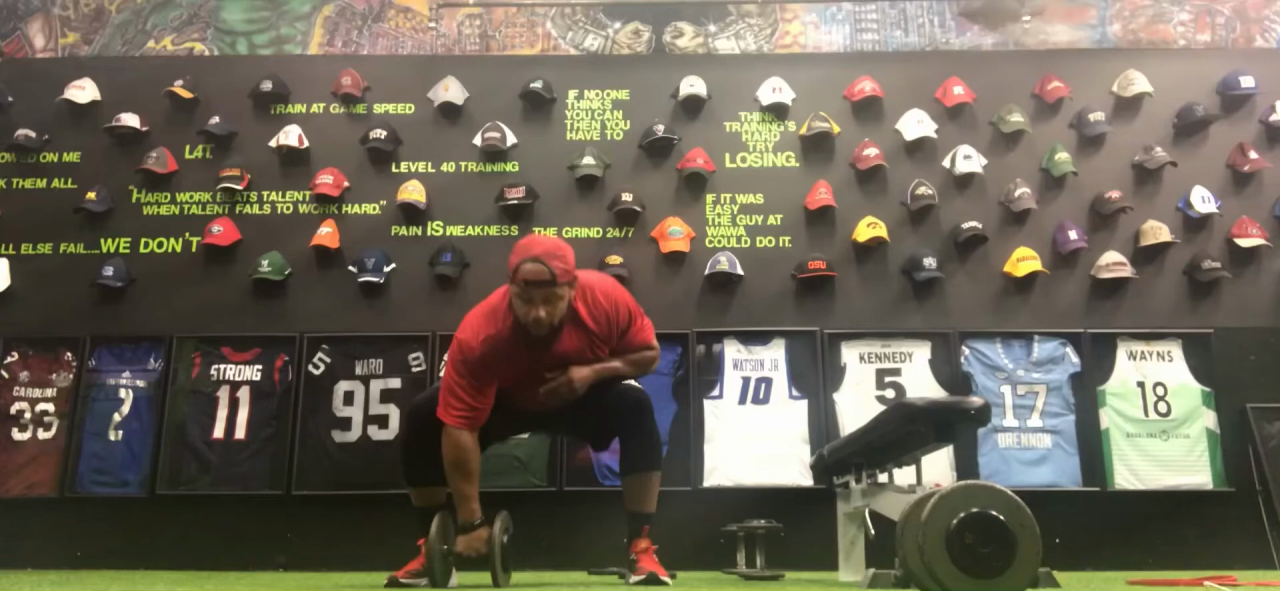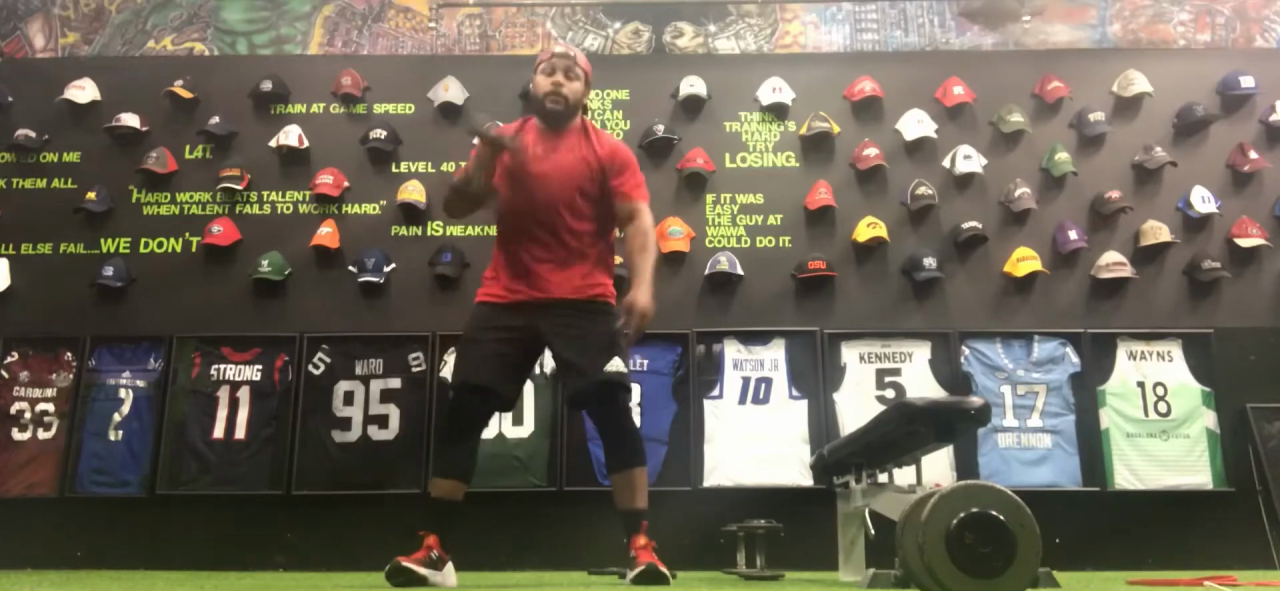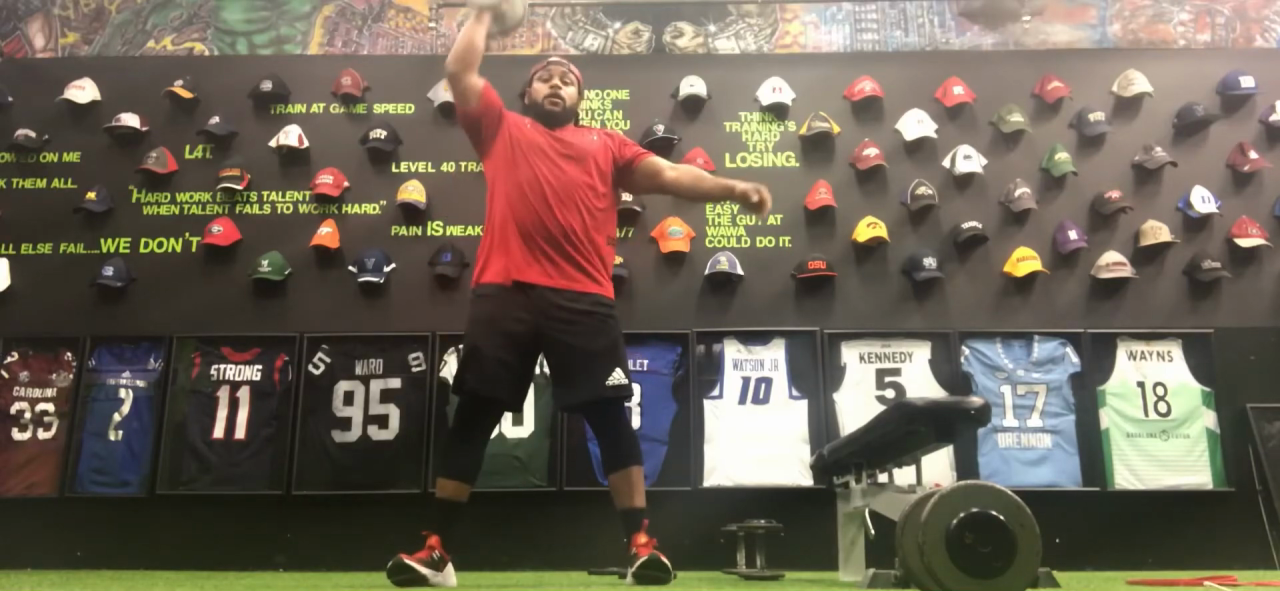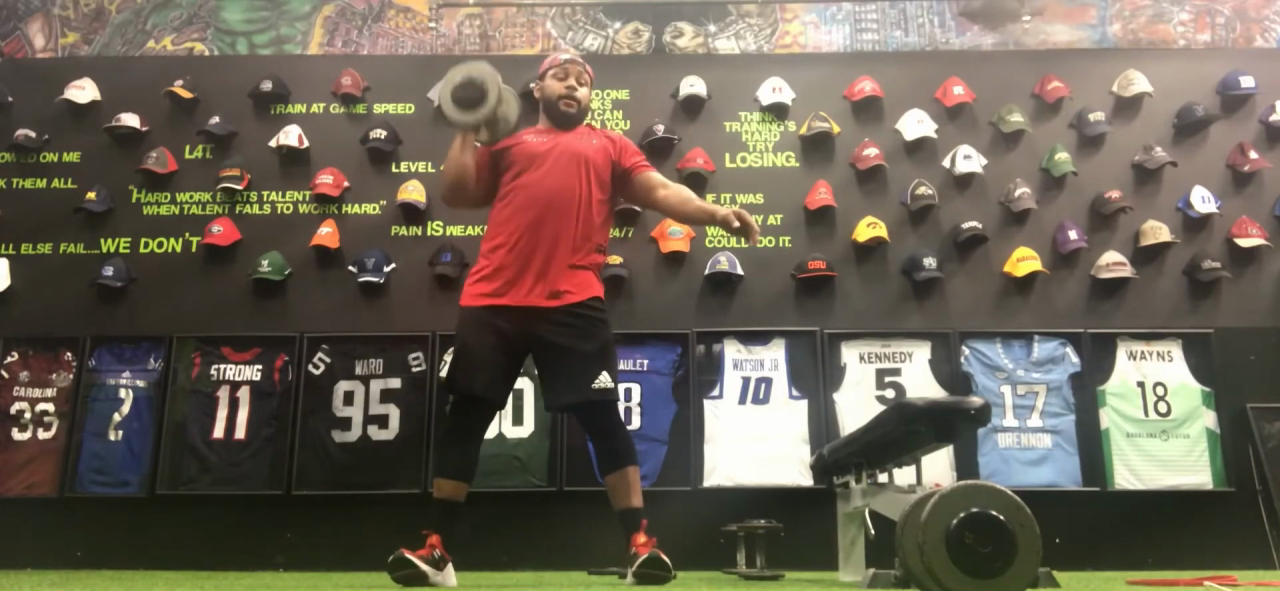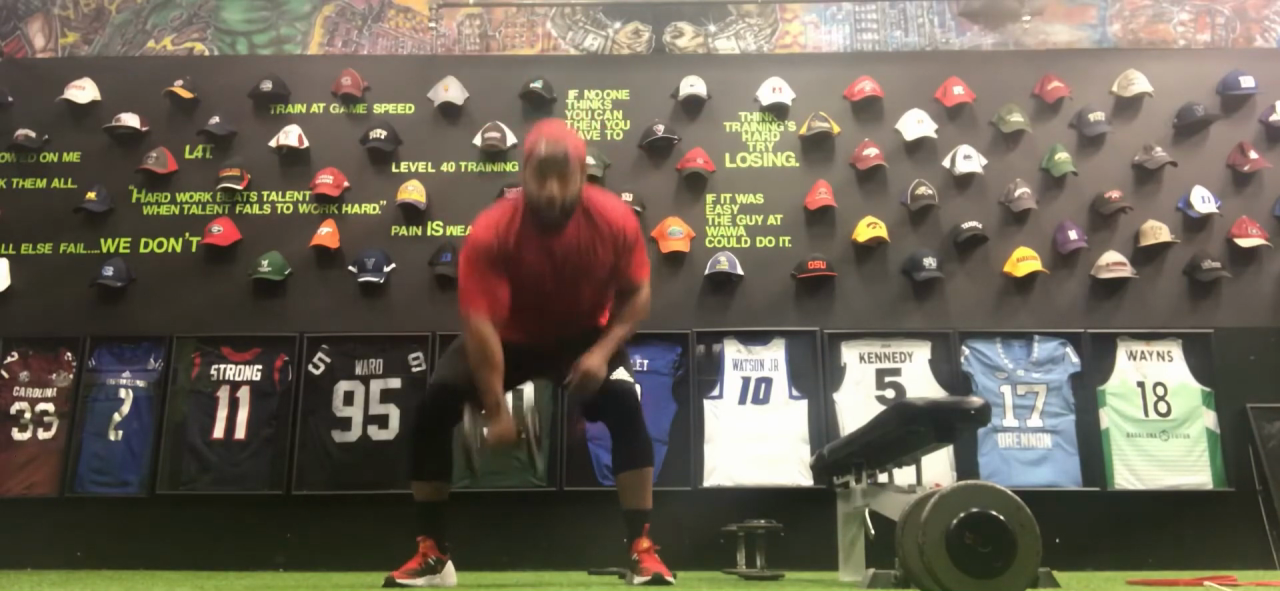
dt=0.7s
person 1, frame 1
left shoulder: (607, 300)
right shoulder: (478, 334)
left elbow: (648, 352)
right elbow: (459, 431)
left wrist: (593, 370)
right wrist: (469, 522)
left hip: (581, 395)
right hip: (506, 400)
left knee: (635, 409)
right knee: (420, 421)
left ankle: (641, 552)
person 1, frame 2
left shoulder: (609, 151)
right shoulder: (499, 142)
left elbow: (638, 220)
right elbow: (459, 199)
left wrist: (643, 286)
right wrist: (476, 167)
left hip: (584, 303)
right hip: (504, 301)
left knee: (613, 409)
right knee: (462, 414)
left ankle: (641, 547)
person 1, frame 3
left shoulder: (606, 144)
right shoulder: (501, 130)
left elbow: (668, 175)
right elbow: (459, 72)
left wrist: (732, 188)
right wrist: (481, 16)
left hip: (582, 299)
right hip: (505, 293)
left knee: (610, 416)
right knee: (473, 416)
person 1, frame 4
left shoulder: (609, 146)
right shoulder: (507, 144)
left elbow: (660, 191)
right elbow: (456, 194)
left wrist: (719, 214)
right wrist: (465, 133)
left hip: (573, 303)
right hip: (492, 301)
left knee: (602, 417)
right knee: (465, 416)
left ankle: (640, 545)
person 1, frame 5
left shoulder: (616, 221)
right shoulder: (490, 234)
left elbow: (637, 297)
right elbow: (479, 325)
left wrist: (604, 351)
right wrist: (496, 410)
left hip: (582, 339)
right hip: (509, 339)
left knee: (624, 403)
right knee: (435, 407)
left ankle: (642, 551)
